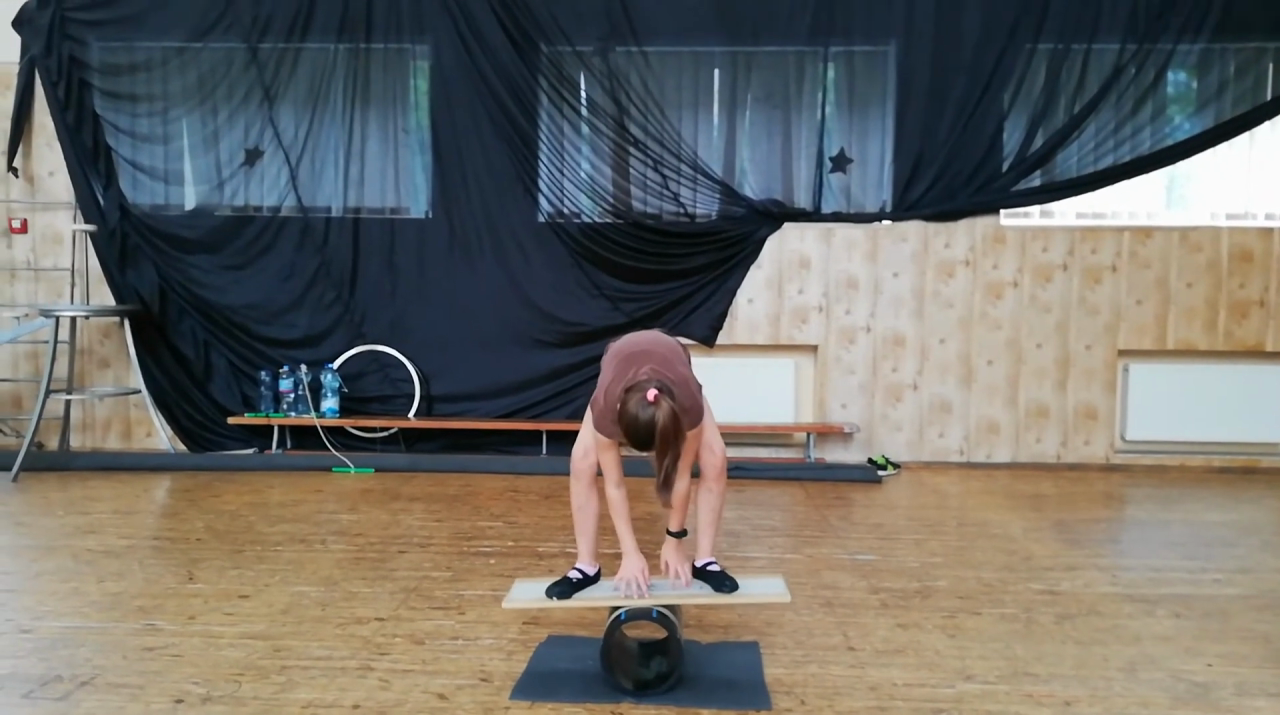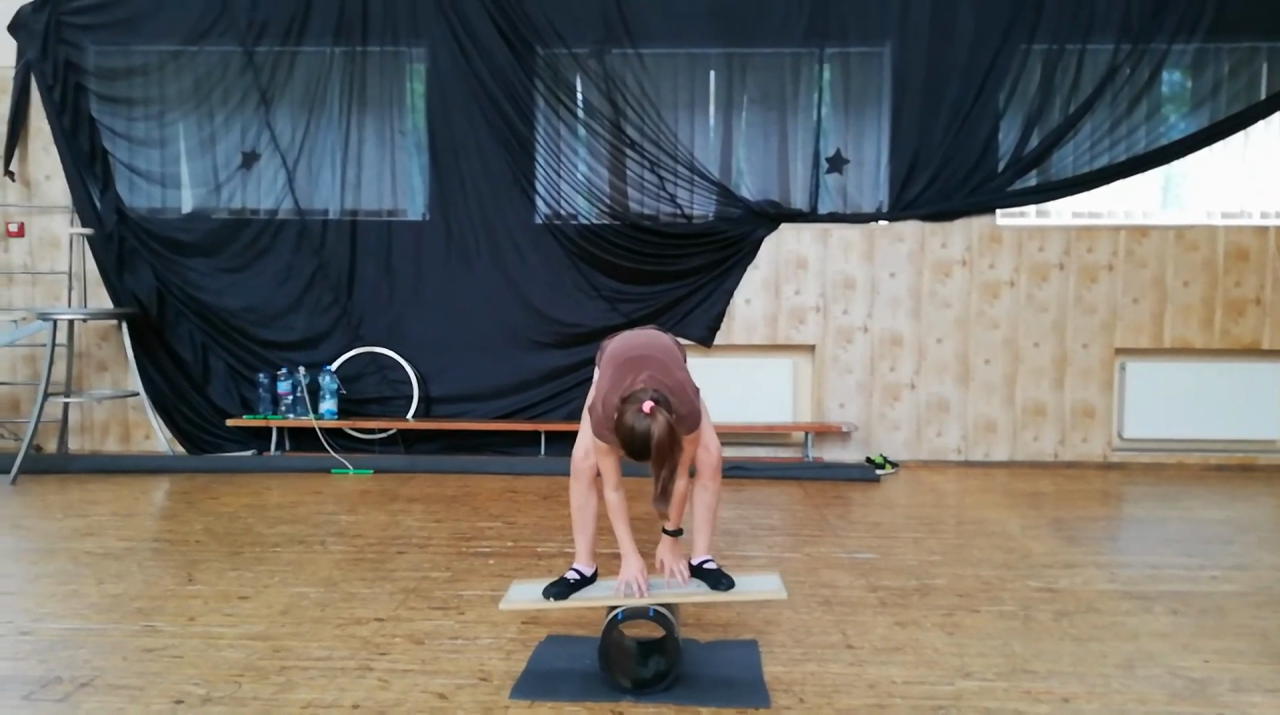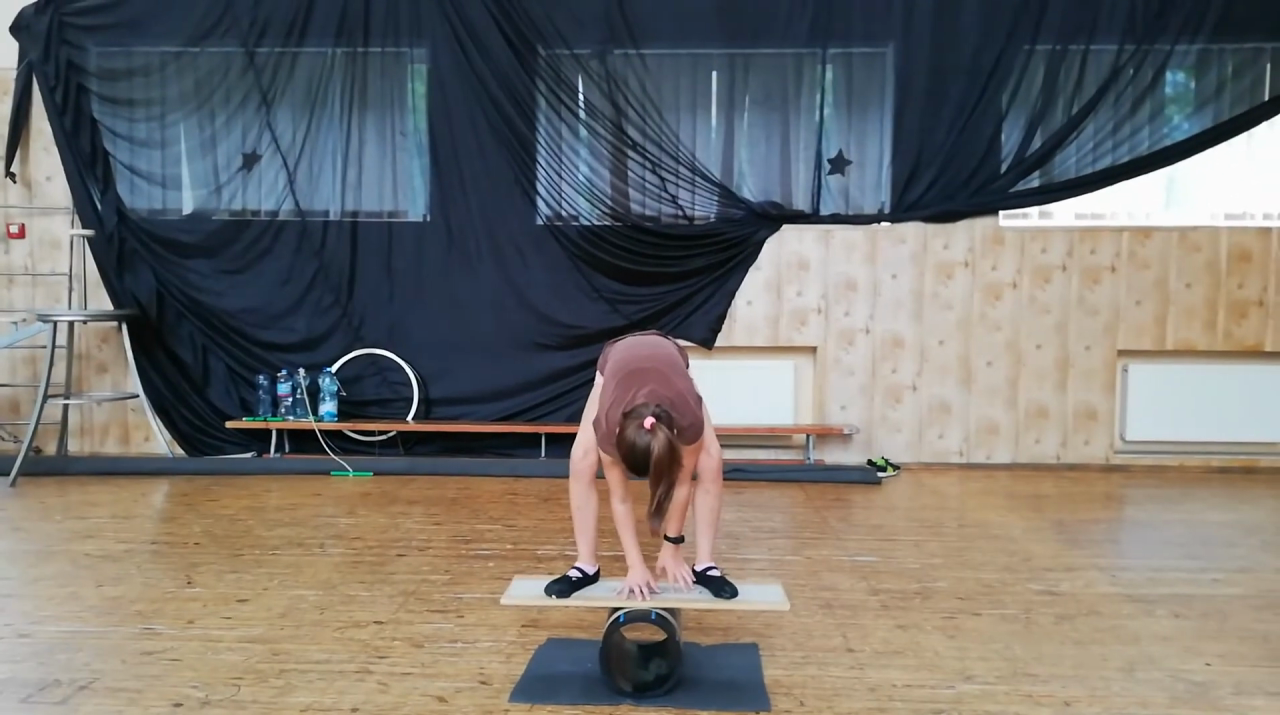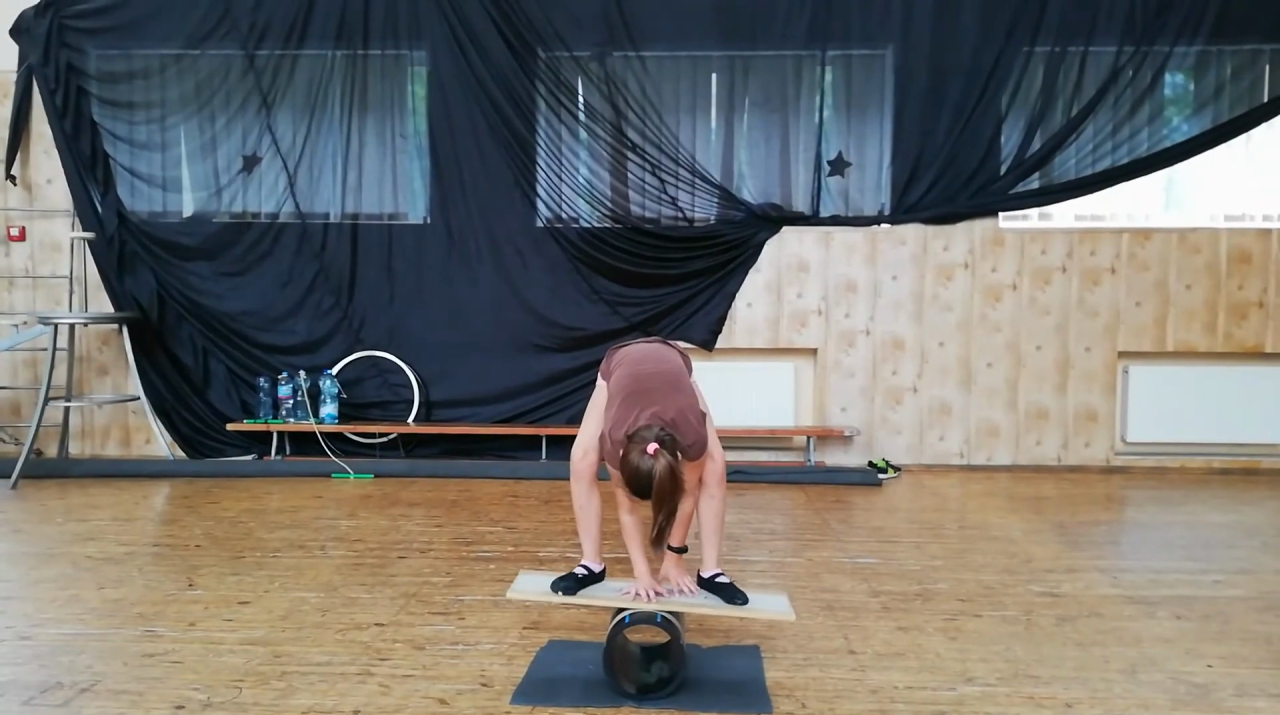
dt=0.5s
person 1, frame 1
left shoulder: (688, 404)
right shoulder: (606, 405)
left elbow: (681, 476)
right elbow: (614, 485)
left wrist: (674, 541)
right wrist: (630, 553)
left knee: (715, 458)
right knee: (582, 460)
left ankle: (705, 561)
right ankle: (586, 566)
person 1, frame 2
left shoulder: (685, 408)
right shoulder: (605, 411)
left elbow: (679, 476)
right elbow: (612, 488)
left wrist: (670, 539)
right wrist: (629, 555)
left knee: (709, 457)
right knee: (583, 461)
left ankle: (701, 559)
right ankle: (583, 567)
person 1, frame 3
left shoulder: (689, 418)
right shoulder: (608, 423)
left elbow: (682, 483)
right elbow: (619, 500)
left wrist: (672, 546)
right wrist: (635, 565)
left knee: (710, 462)
right knee: (582, 460)
left ankle: (704, 565)
right ankle: (586, 567)
person 1, frame 4
left shoulder: (692, 436)
right shoulder: (615, 440)
left elbow: (687, 496)
right elbow: (627, 511)
left wrist: (674, 558)
right wrist: (642, 574)
left hip: (673, 363)
right hip: (618, 365)
left knee: (714, 466)
right knee: (583, 461)
left ankle: (710, 572)
right ankle: (592, 565)
